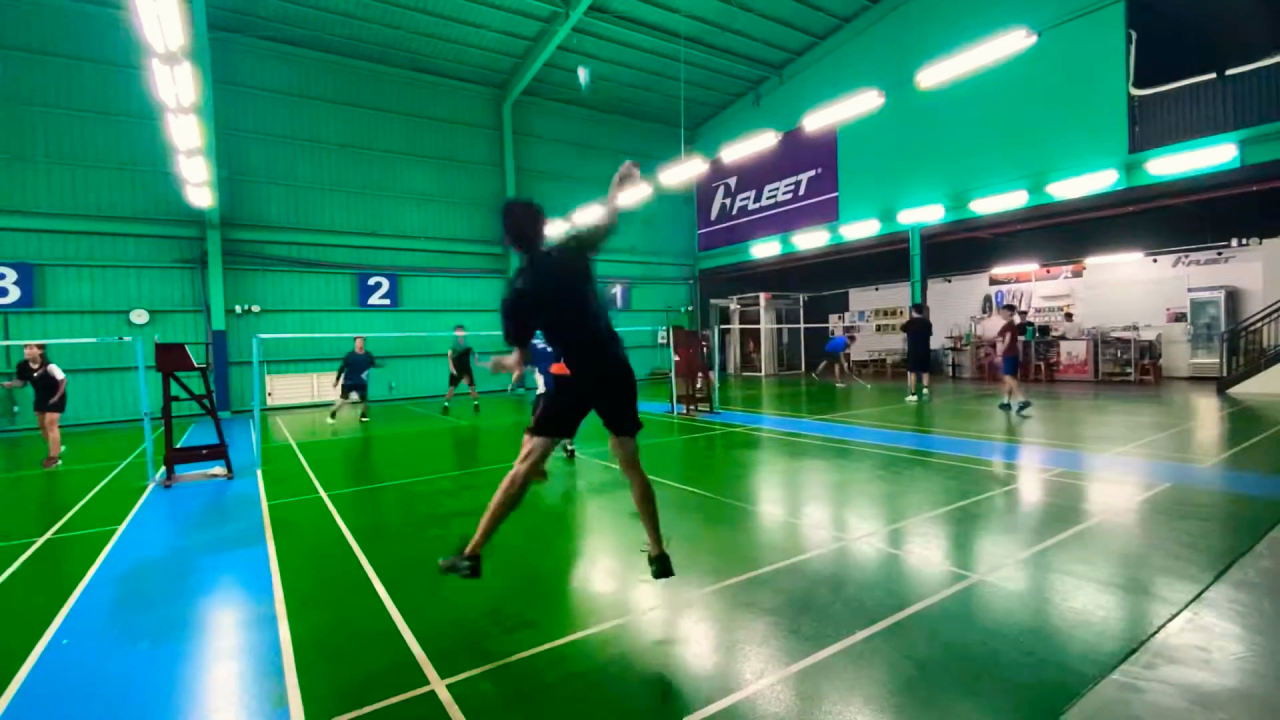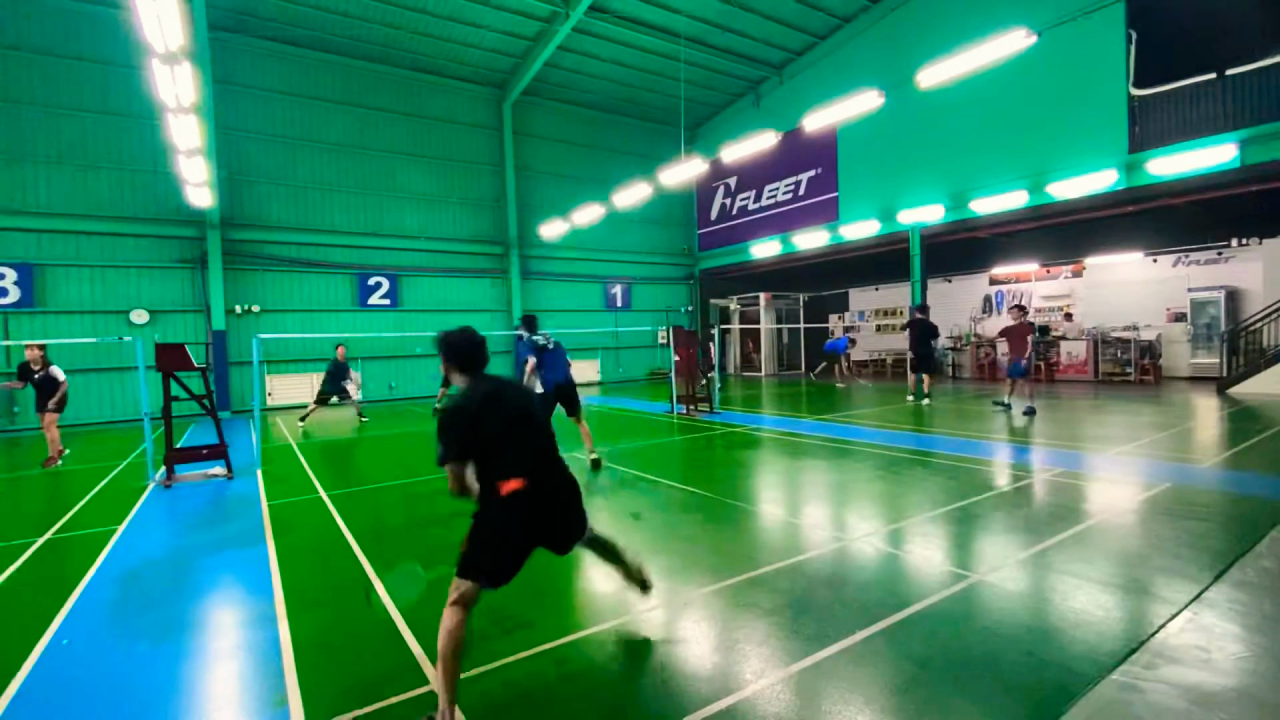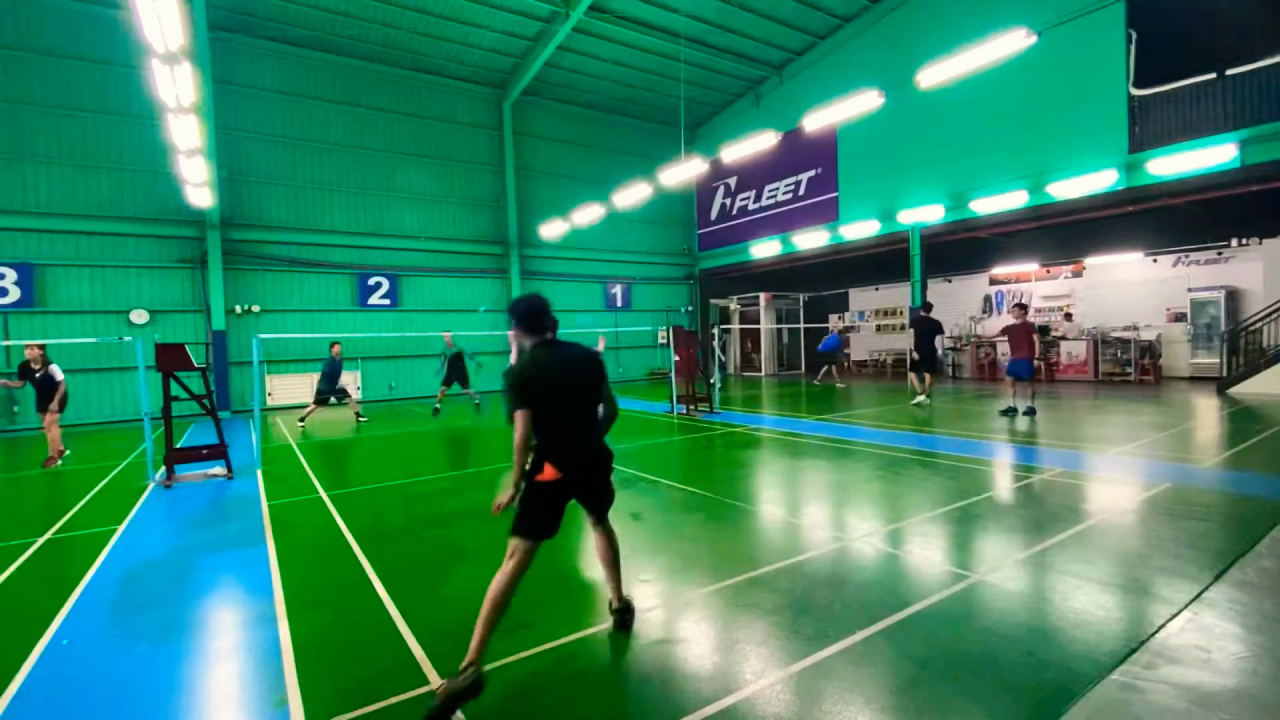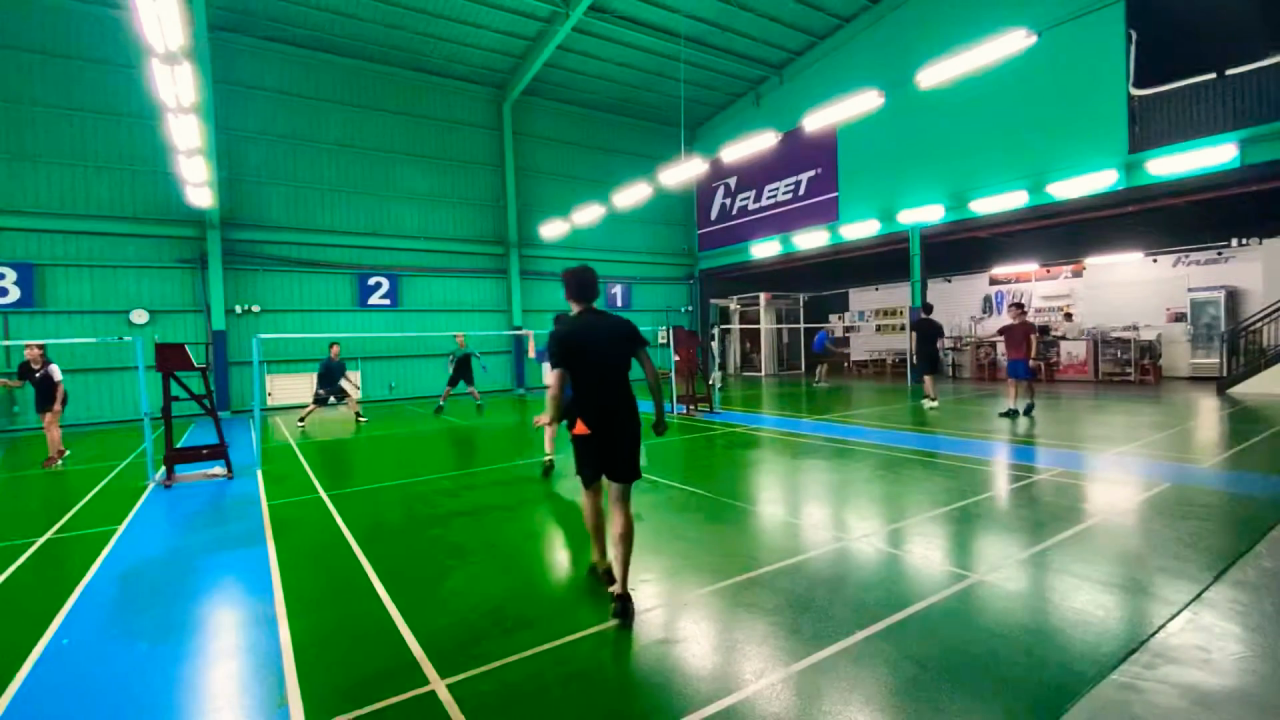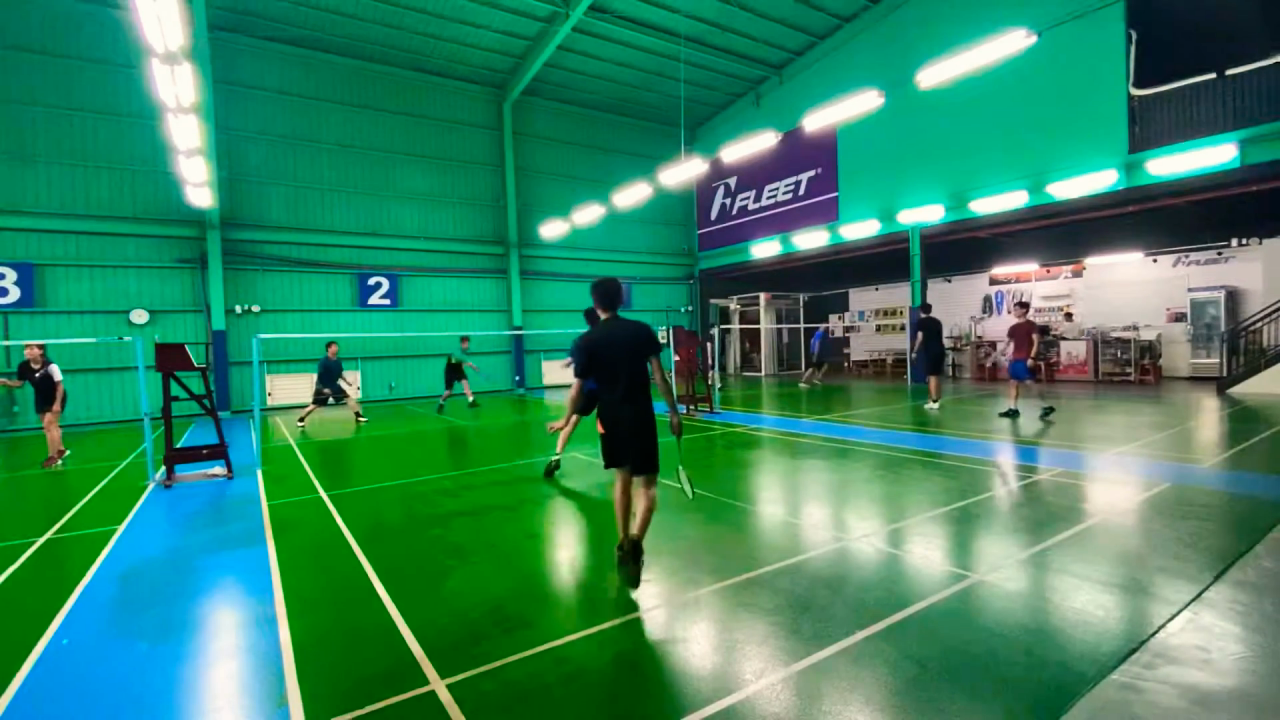
dt=0.3s
person 1, frame 1
left shoulder: (518, 295)
right shoulder: (567, 254)
left elbow: (520, 359)
right elbow: (607, 223)
left wrist: (505, 363)
right wrist: (618, 184)
left hip: (574, 375)
right hip: (613, 368)
left knee: (527, 463)
right knee: (629, 464)
person 1, frame 2
left shoulder: (454, 411)
right shoulder: (521, 390)
left elbow: (457, 484)
left wrist: (477, 493)
left hip: (513, 498)
right hip: (559, 490)
left knee: (459, 601)
right knee: (585, 539)
right ankle: (634, 575)
person 1, frame 3
left shoulder: (522, 371)
right shoulder: (587, 358)
left elbow: (523, 432)
right elbow: (611, 409)
left wrist: (514, 484)
left hip: (553, 466)
right hip: (594, 458)
left knee: (514, 562)
right knee: (601, 522)
right ankle: (619, 603)
person 1, frame 4
left shoulder: (563, 334)
right shoulder: (623, 326)
left elbow: (557, 388)
right elbow: (651, 373)
left wrist: (551, 417)
right wrist: (659, 412)
left hip: (588, 424)
right hip: (623, 421)
left knee: (591, 494)
right knee: (619, 504)
left ankle: (600, 562)
right ankle: (620, 591)
person 1, frame 5
left shoulder: (587, 341)
right shoulder: (642, 331)
left elbow: (578, 389)
right elbow: (660, 377)
left wrist: (566, 420)
right wrist: (674, 413)
left hip: (608, 419)
right hip: (639, 417)
left knee: (622, 480)
right knee: (647, 488)
left ankle: (624, 543)
right ankle: (632, 542)
